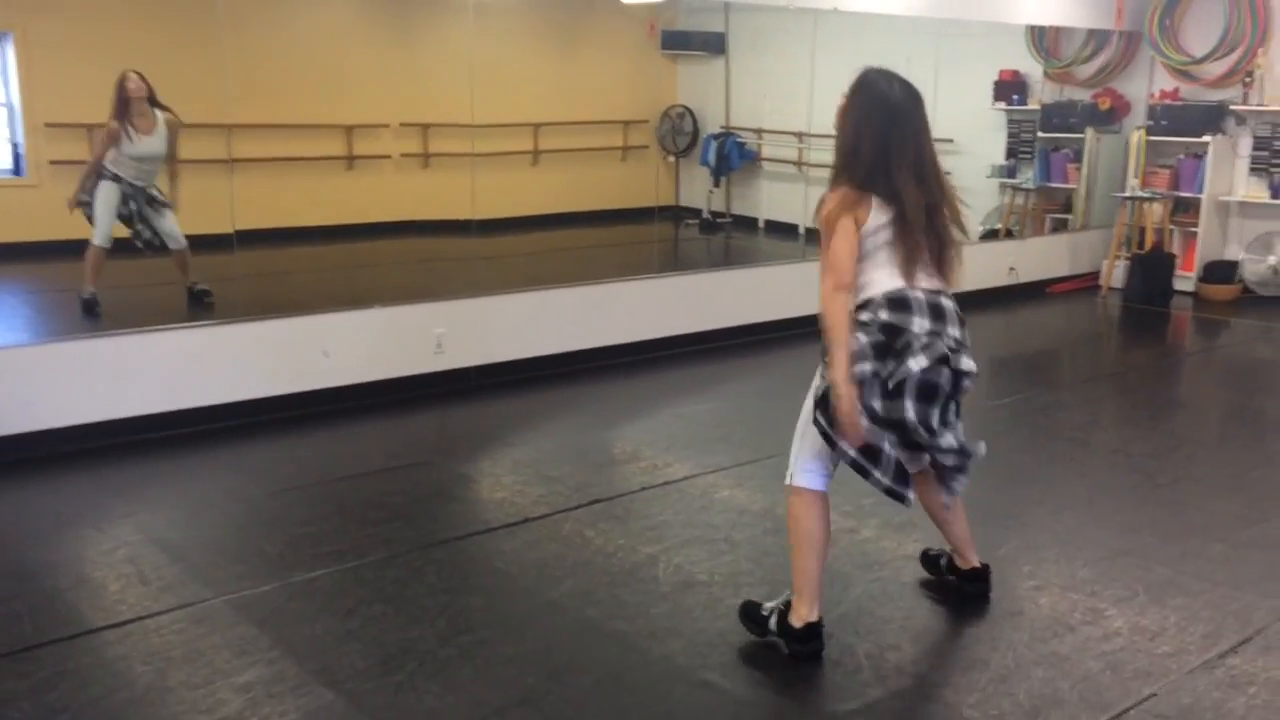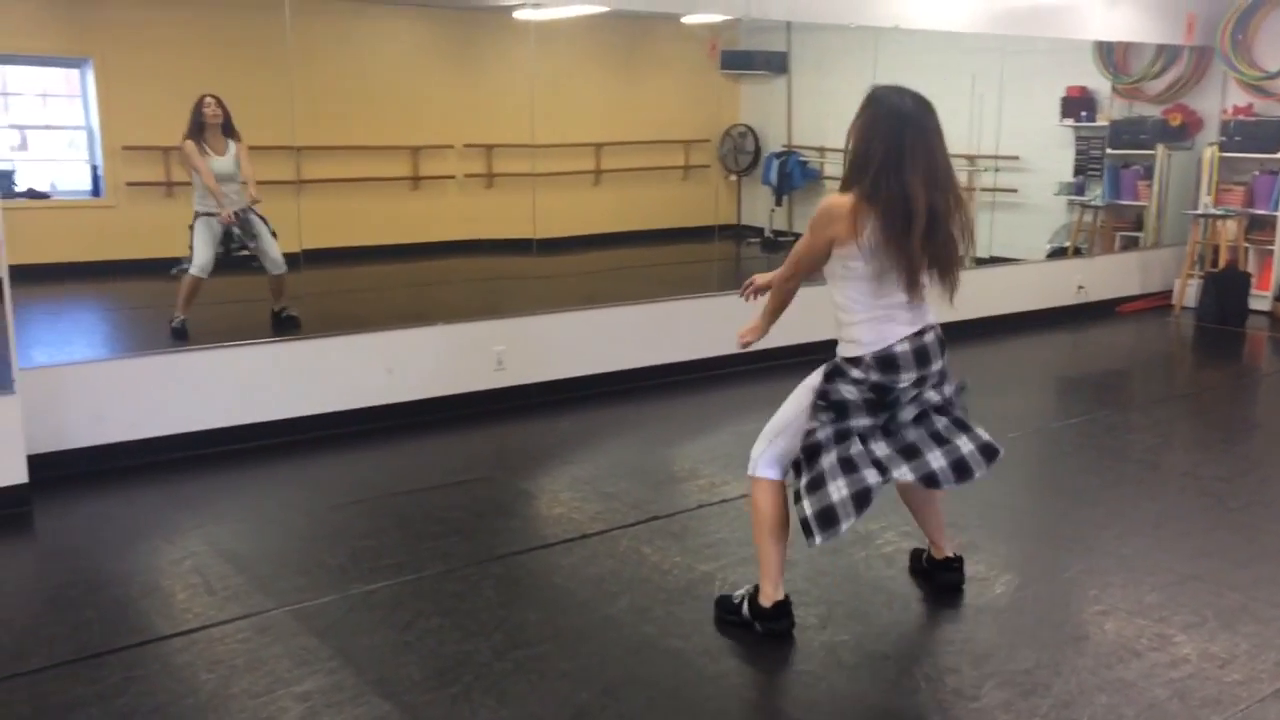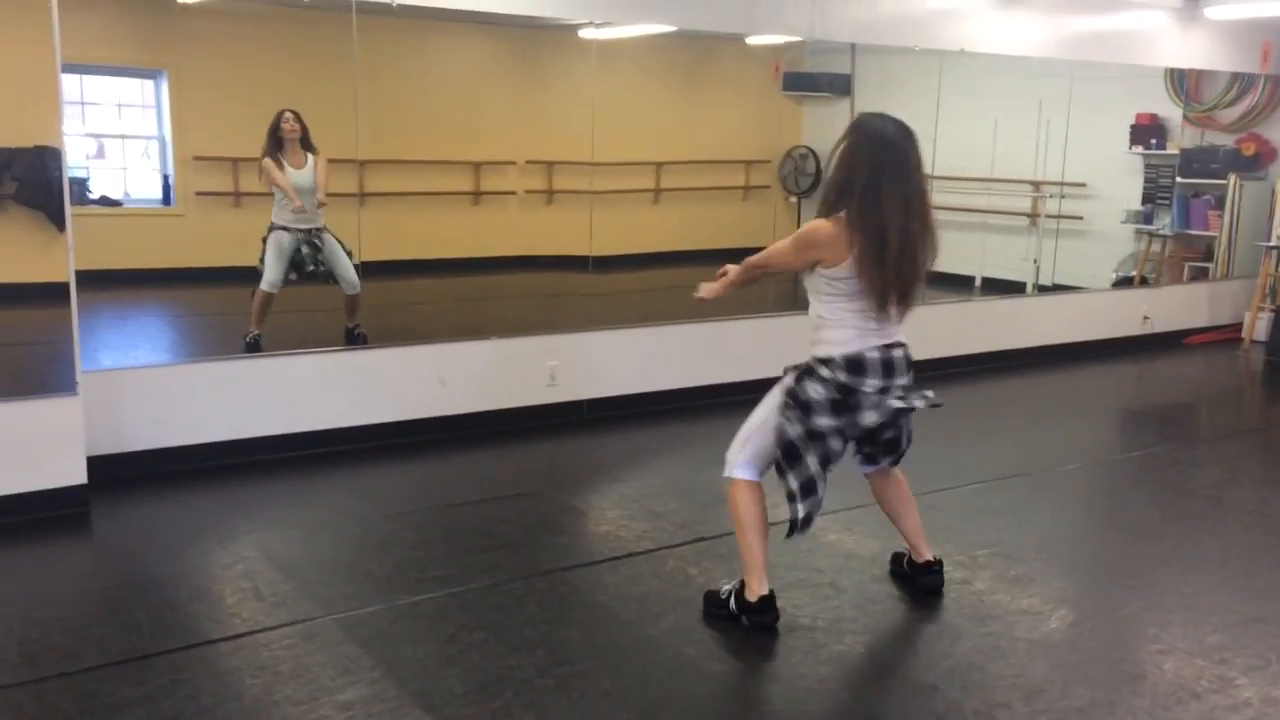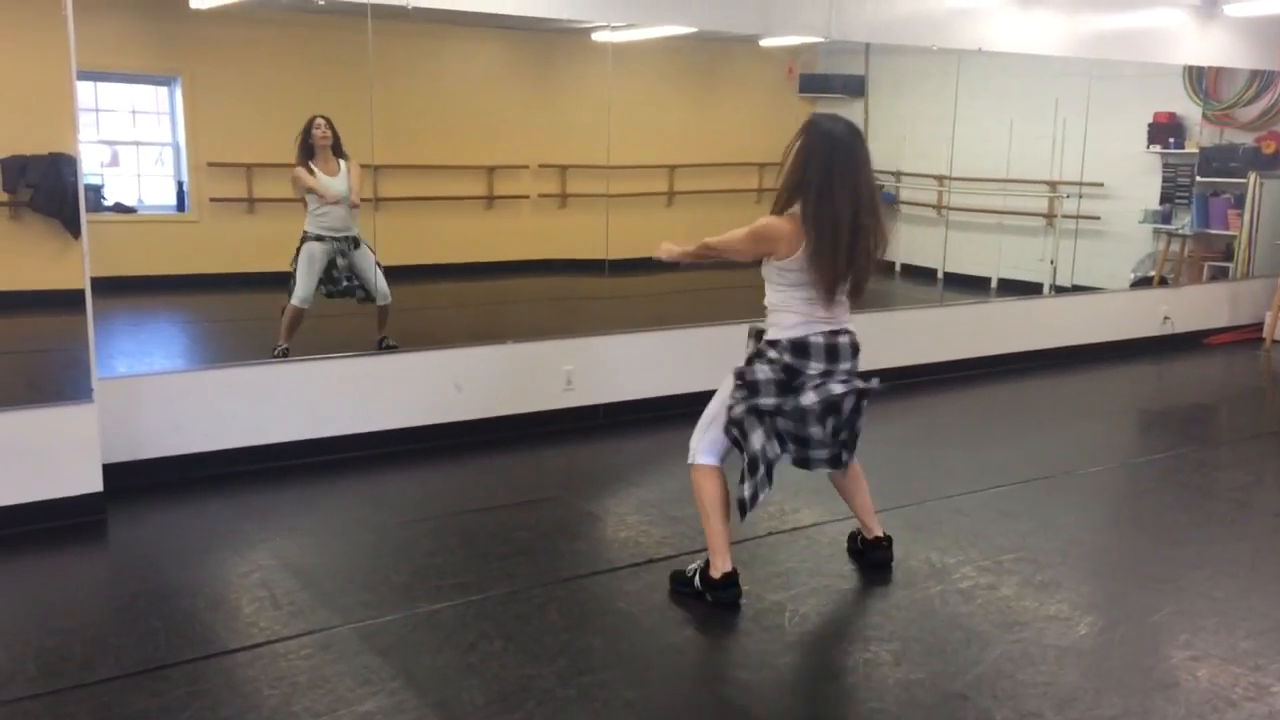
dt=0.5s
person 1, frame 1
left shoulder: (845, 201)
right shoulder: (926, 186)
left elbow: (836, 291)
left wrist: (842, 381)
left hip: (884, 329)
right hip: (941, 326)
left knee: (808, 474)
right knee: (926, 457)
left ankle: (802, 618)
right ankle: (968, 566)
person 1, frame 2
left shoulder: (840, 211)
right shoulder: (935, 208)
left elbow: (791, 276)
left wrist: (764, 321)
right wrist: (779, 279)
left hip: (862, 371)
right hip: (921, 358)
left knee: (767, 463)
right knee: (904, 455)
left ankle: (768, 600)
right ankle: (942, 559)
person 1, frame 3
left shoulder: (824, 235)
right shoulder: (909, 231)
left elbow: (764, 263)
left wrist: (728, 283)
right wrist: (745, 272)
left hip: (830, 377)
right hip: (889, 371)
left knee: (743, 465)
right knee: (879, 462)
left ankle: (755, 596)
right ankle: (923, 562)
person 1, frame 4
left shoulder: (777, 230)
right shoulder: (861, 226)
left elbow: (721, 249)
left wrist: (681, 254)
right wrist: (702, 249)
left hip: (782, 359)
right hip: (837, 354)
left knee: (705, 451)
right knee: (833, 446)
left ankle: (720, 573)
right ankle: (874, 539)
person 2, frame 1
left shoulder: (168, 120)
right shoulder: (117, 125)
left elbow: (171, 158)
right elbow: (96, 159)
left wrist: (173, 192)
right wrist: (78, 192)
left hip: (144, 187)
right hip: (113, 181)
left knee: (175, 236)
right knee: (102, 235)
left ankle: (192, 286)
right ankle: (88, 293)
person 2, frame 2
left shoulder: (237, 145)
right shoulder: (192, 146)
left elbow: (246, 170)
right elbow: (205, 175)
left wrist: (252, 189)
right wrist: (222, 206)
left hip: (242, 211)
right hip: (209, 215)
left knee: (276, 261)
right knee: (201, 265)
left ankle: (279, 310)
right ankle: (179, 317)
person 2, frame 3
left shoulder: (317, 159)
right shoulder: (270, 162)
left elbow: (321, 178)
right elbow: (281, 181)
left wrist: (321, 194)
right wrist: (294, 199)
left hip: (316, 230)
right hip: (283, 230)
left knee: (352, 281)
right knee: (271, 280)
left ankle: (352, 327)
right ankle: (254, 333)
person 2, frame 4
left shoulder: (350, 165)
right shoulder: (302, 170)
left elbow: (355, 184)
right elbow: (313, 186)
left wrist: (354, 196)
right wrist: (328, 195)
left hip: (350, 239)
right hip: (317, 240)
left knee: (383, 293)
right knee: (302, 296)
left ankle: (382, 338)
right ankle: (282, 345)
